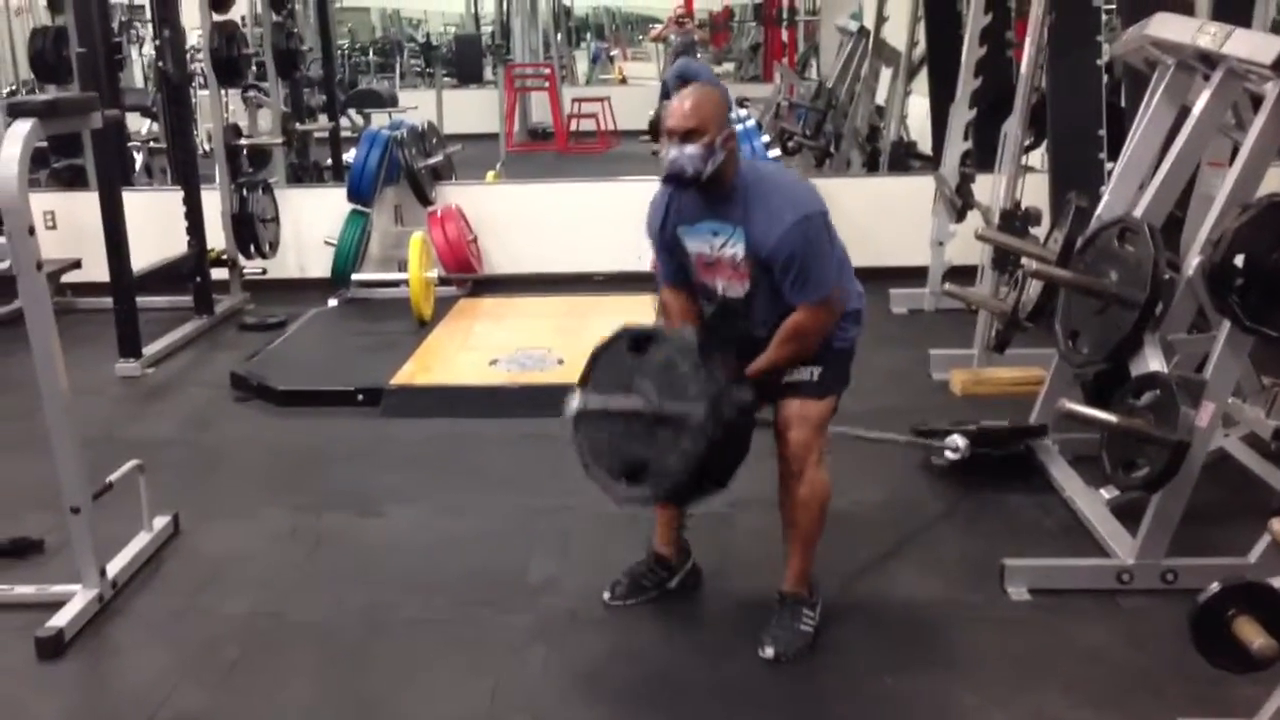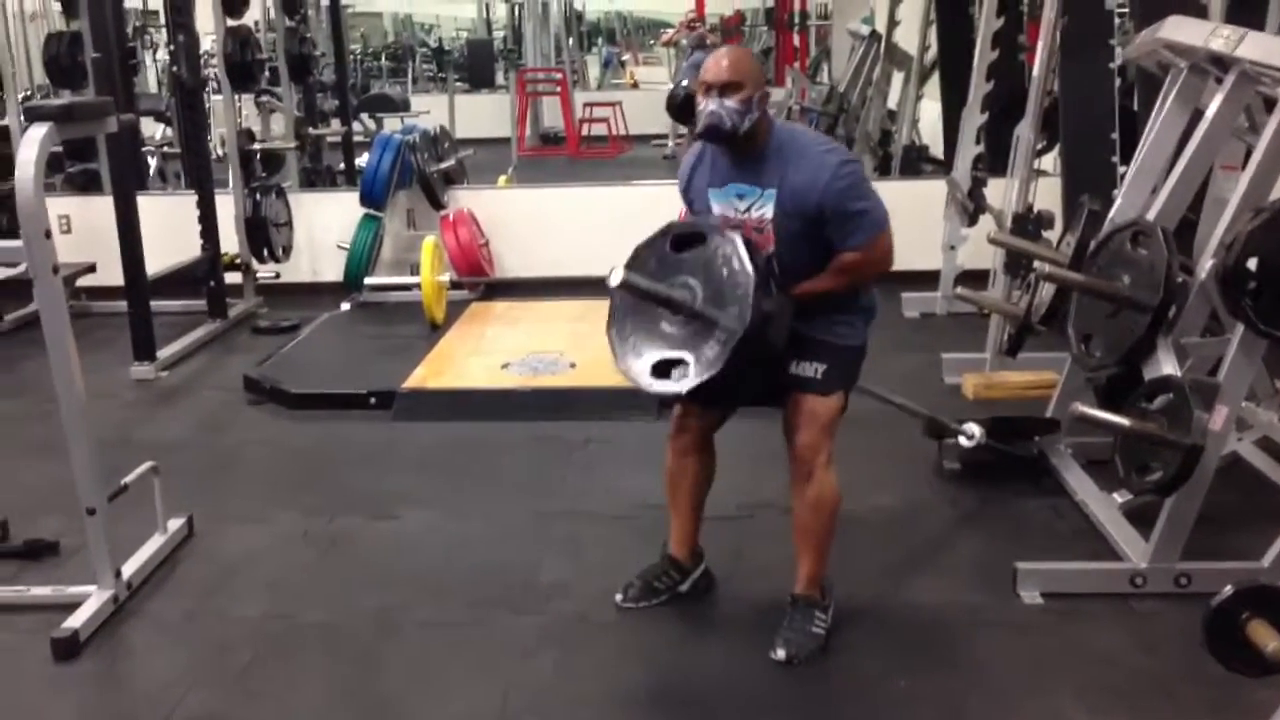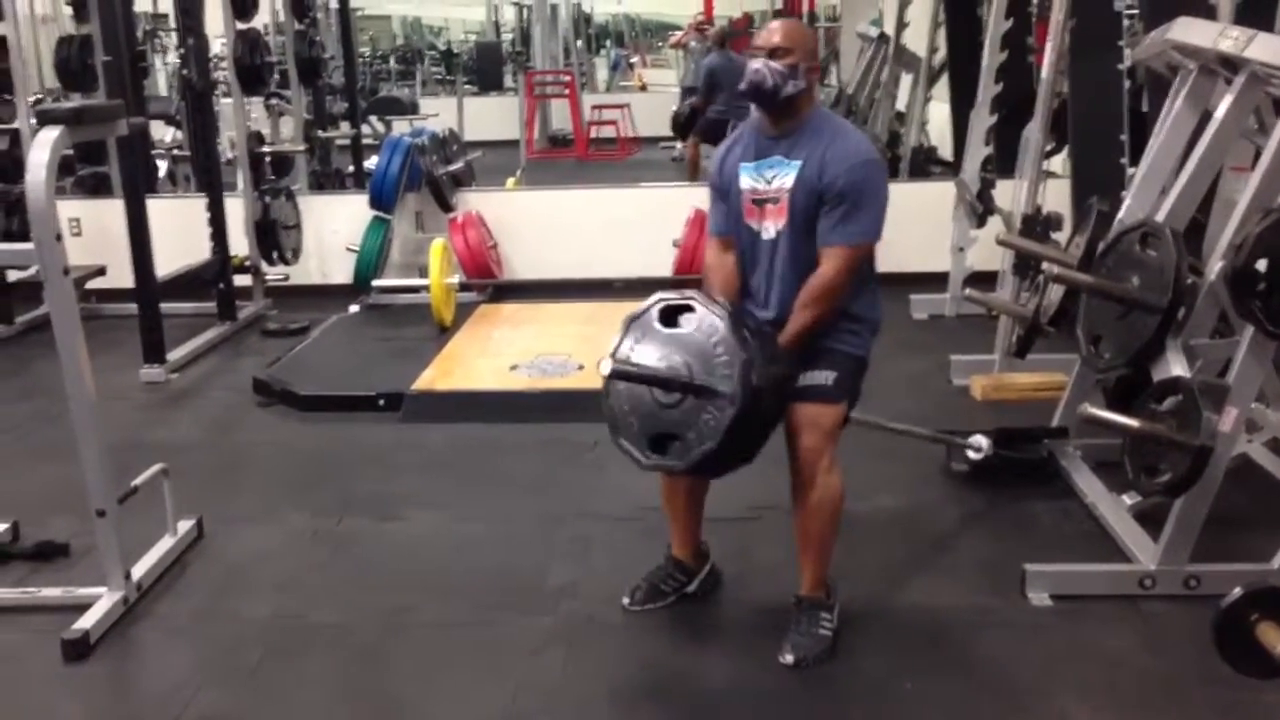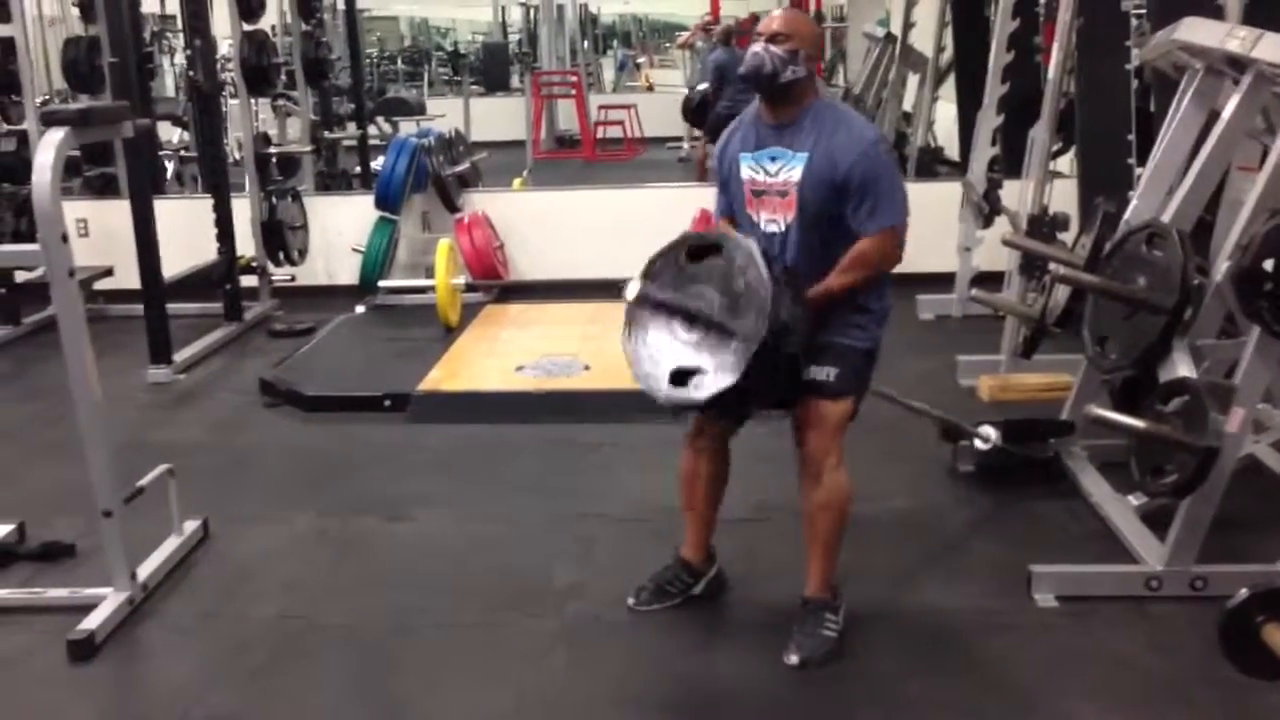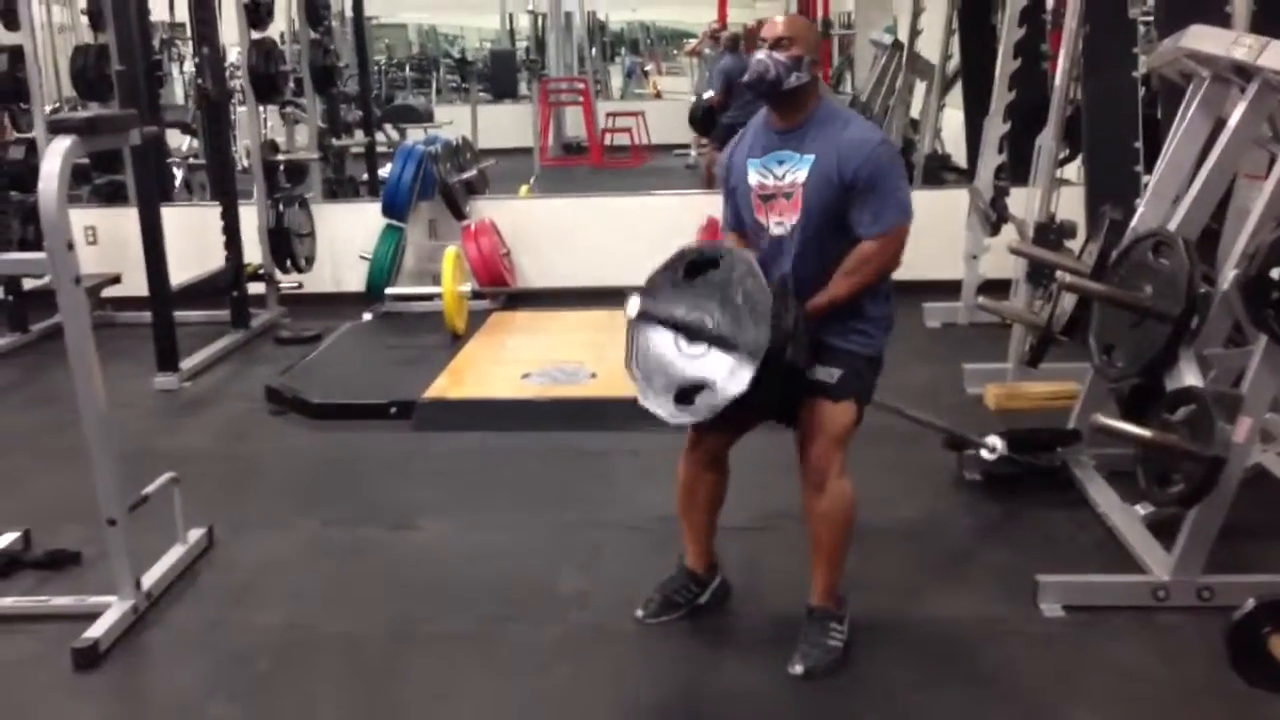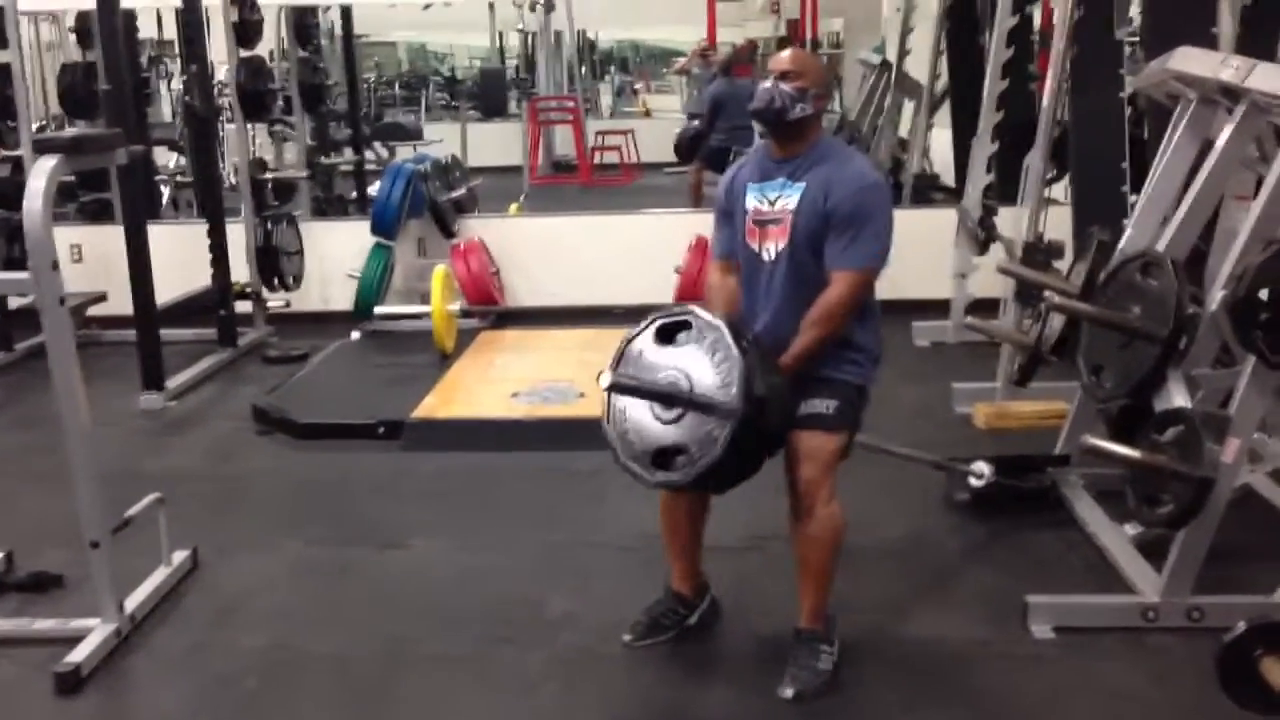
dt=0.4s
person 1, frame 1
left shoulder: (785, 210)
right shoulder: (668, 204)
left elbow: (818, 315)
right elbow: (676, 292)
left wrist: (745, 384)
left hip: (813, 328)
right hip: (732, 324)
left knee: (798, 444)
left ankle: (798, 595)
right ankle: (670, 559)
person 1, frame 2
left shoulder: (821, 170)
right shoulder: (698, 165)
left elbow: (874, 256)
left wrist: (790, 295)
left hip: (824, 317)
left knee: (808, 446)
right knee: (686, 423)
left ankle: (810, 598)
right ankle: (682, 563)
person 1, frame 3
left shoulder: (849, 156)
right shoulder: (732, 152)
left elbow: (837, 270)
right elbow: (722, 248)
left wrist: (781, 349)
left hip: (827, 330)
right hip: (749, 321)
left knee: (811, 449)
left ankle: (816, 599)
right ankle: (688, 564)
person 1, frame 4
left shoulder: (854, 143)
right shoulder: (736, 137)
left elbow: (886, 245)
left wrist: (803, 303)
left hip: (836, 320)
left knee: (818, 450)
right knee: (703, 428)
left ankle: (821, 600)
right ankle: (695, 566)
person 1, frame 5
left shoulder: (862, 146)
right shoulder: (741, 146)
left elbow: (882, 251)
left wrist: (805, 315)
left hip: (840, 328)
left knee: (821, 455)
right knee: (700, 434)
left ankle: (826, 610)
right ankle: (699, 574)
person 1, frame 6
left shoulder: (853, 181)
right shoulder: (741, 175)
left elbow: (847, 291)
right elbow: (724, 271)
left wrist: (781, 370)
left hip: (826, 359)
right hip: (749, 354)
left knee: (810, 479)
left ankle: (815, 631)
right ankle: (687, 595)
